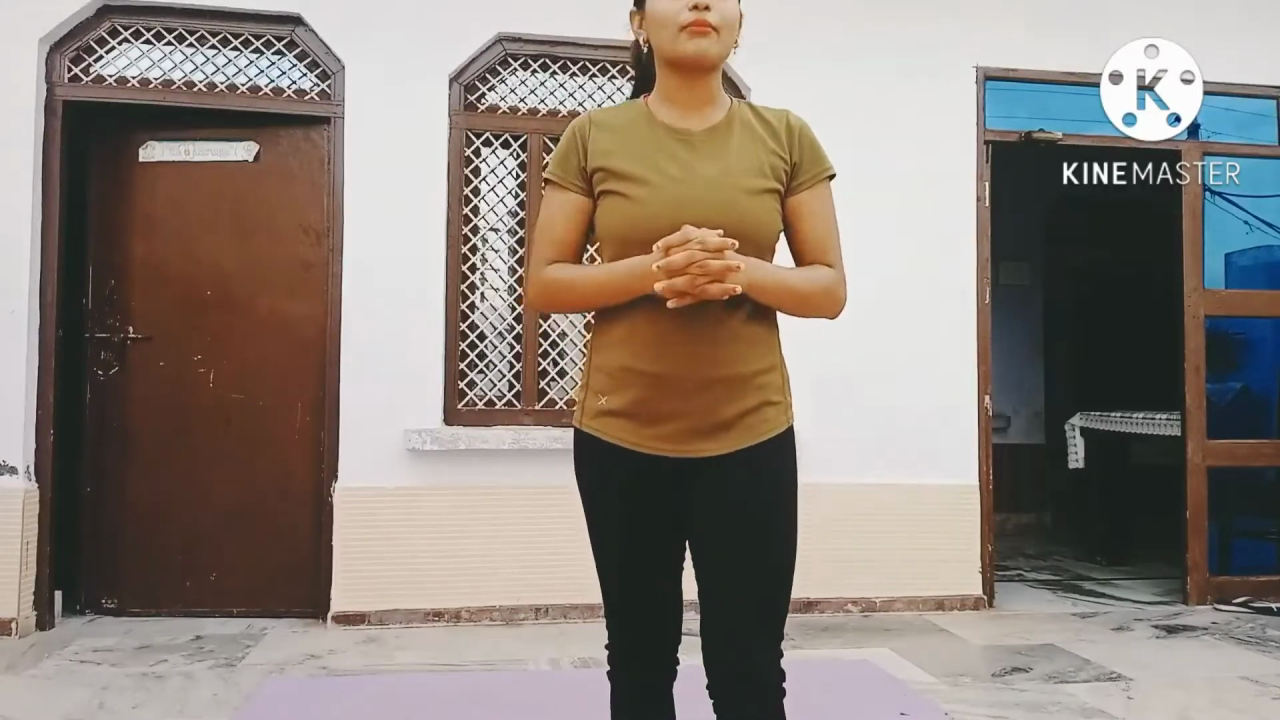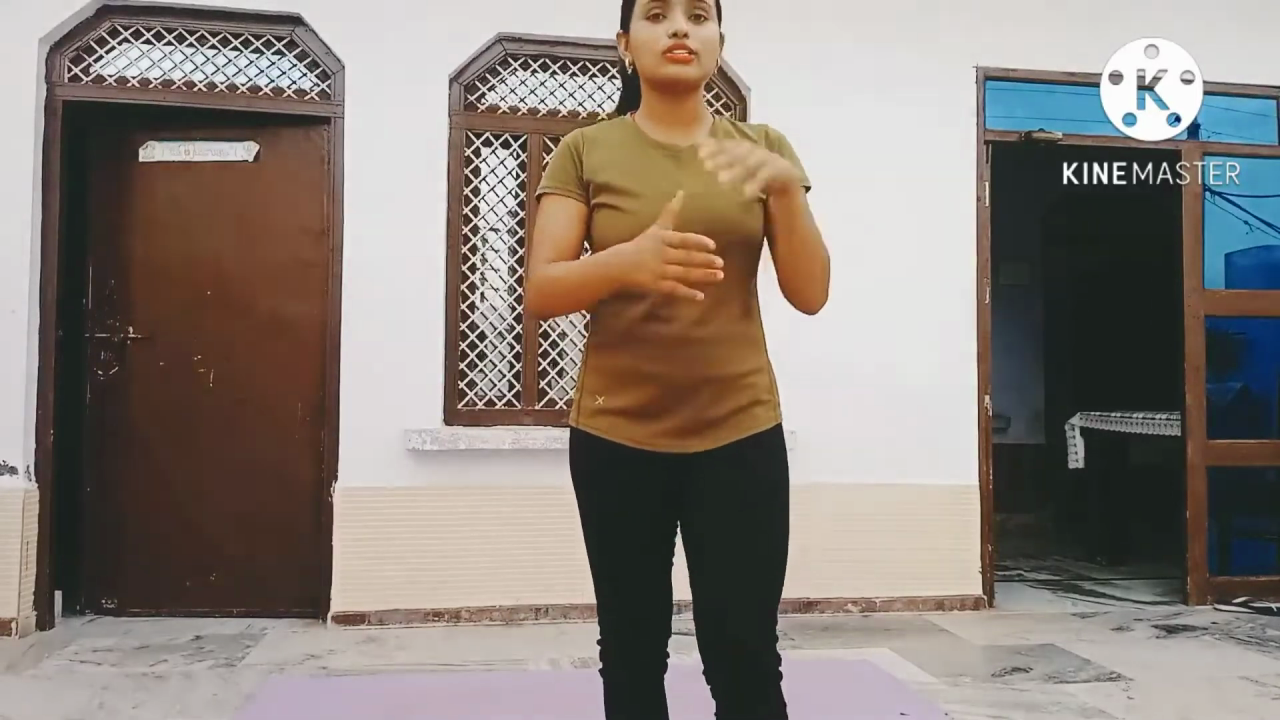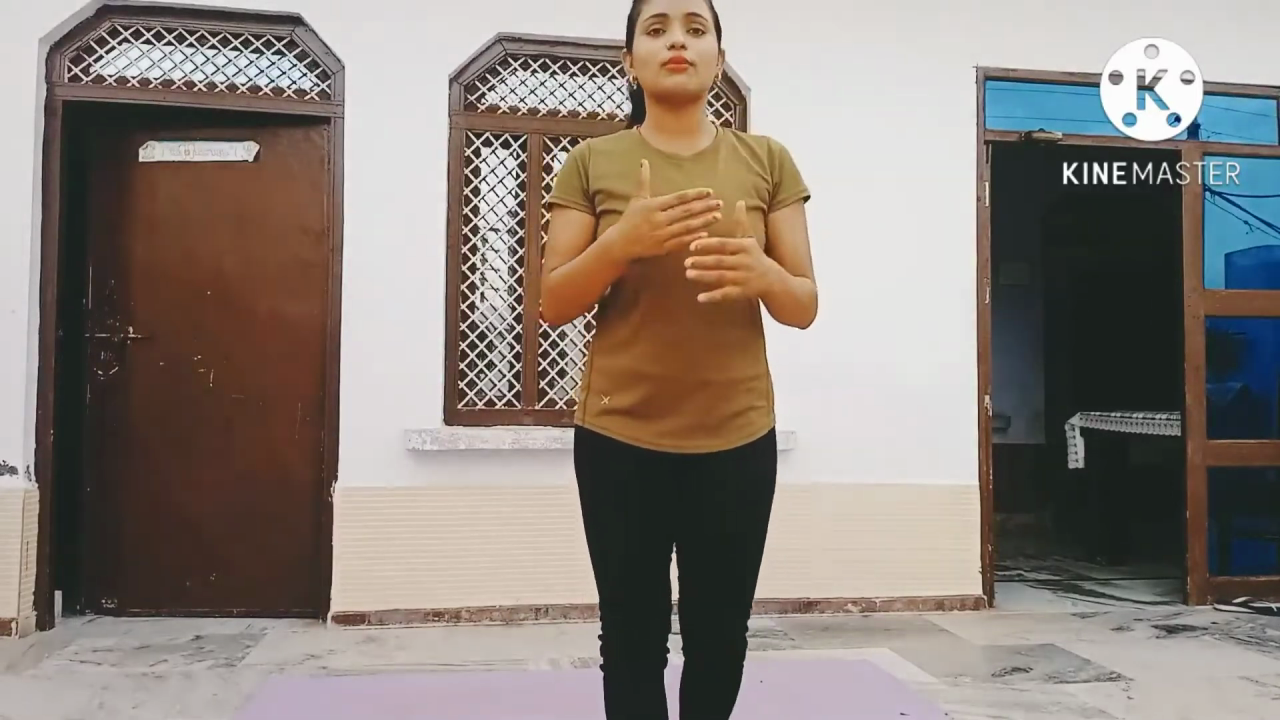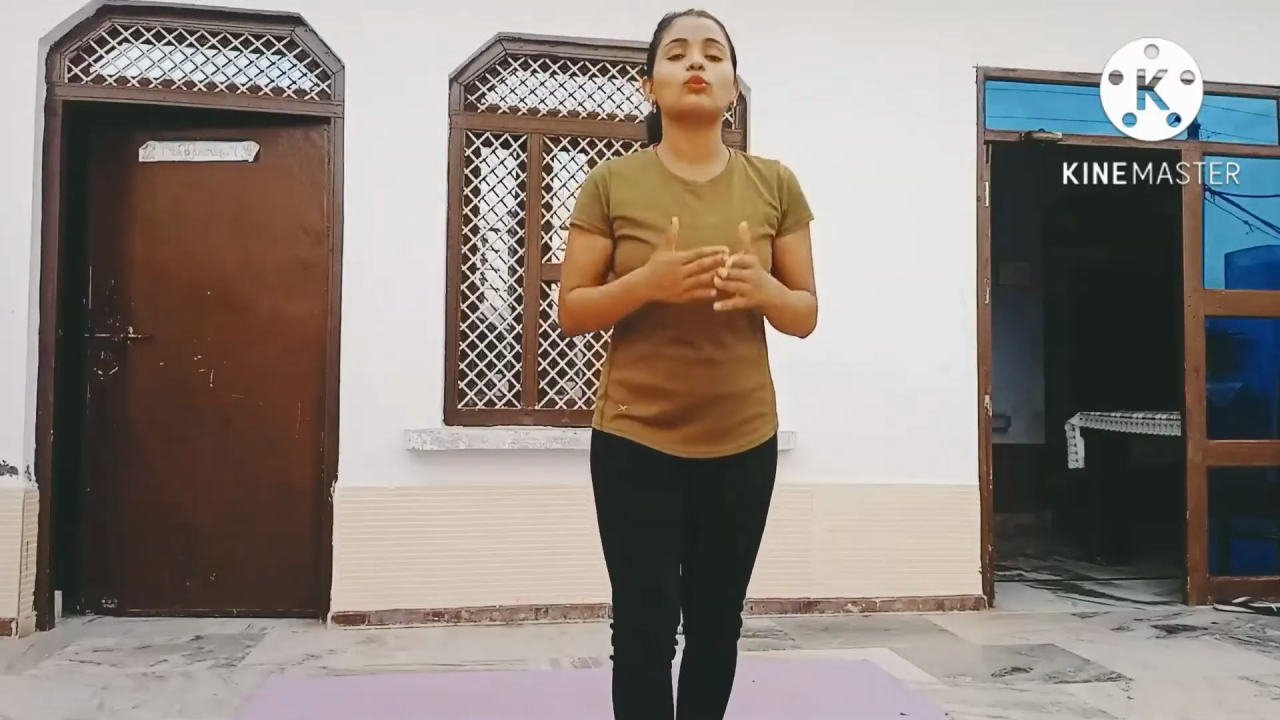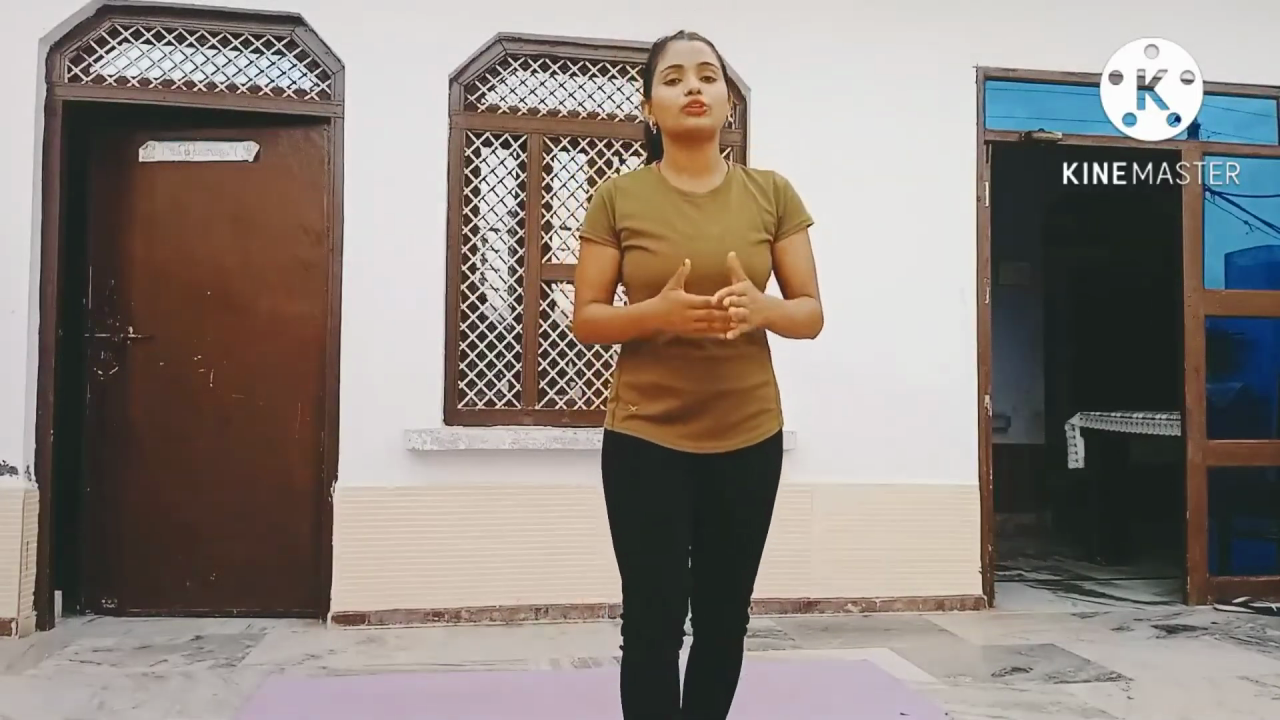
dt=0.4s
person 1, frame 1
left shoulder: (784, 137)
right shoulder: (592, 137)
left elbow: (830, 288)
right elbow: (542, 284)
left wrist: (742, 271)
right wrist: (652, 270)
left hip: (750, 438)
right hip: (621, 438)
right knee: (639, 658)
person 1, frame 2
left shoulder: (762, 150)
right shoulder: (583, 152)
left elbow: (811, 296)
right elbow: (538, 292)
left wrist: (787, 190)
right wrist: (627, 260)
left hip: (739, 431)
right hip: (616, 435)
left knee: (744, 653)
right knee: (632, 647)
person 1, frame 3
left shoulder: (766, 161)
right shoulder: (591, 163)
left elbow: (804, 308)
right elbow: (554, 305)
left wrist: (759, 271)
right wrist: (623, 242)
left hip: (737, 434)
right hip: (622, 434)
left knee: (718, 637)
right knee: (634, 638)
person 1, frame 4
left shoulder: (776, 185)
right shoulder: (611, 183)
left elbow: (806, 317)
right elbow: (570, 313)
left wrist: (764, 288)
right wrist: (646, 282)
left hip: (742, 442)
right hip: (636, 440)
left knee: (716, 624)
right knee: (644, 630)
person 1, frame 5
left shoulder: (771, 193)
right shoulder: (616, 198)
left elbow: (811, 313)
right elbow: (584, 319)
left wrist: (763, 309)
right wrist: (657, 312)
left hip: (748, 438)
right hip: (644, 439)
left knee: (723, 618)
right knee: (652, 622)
